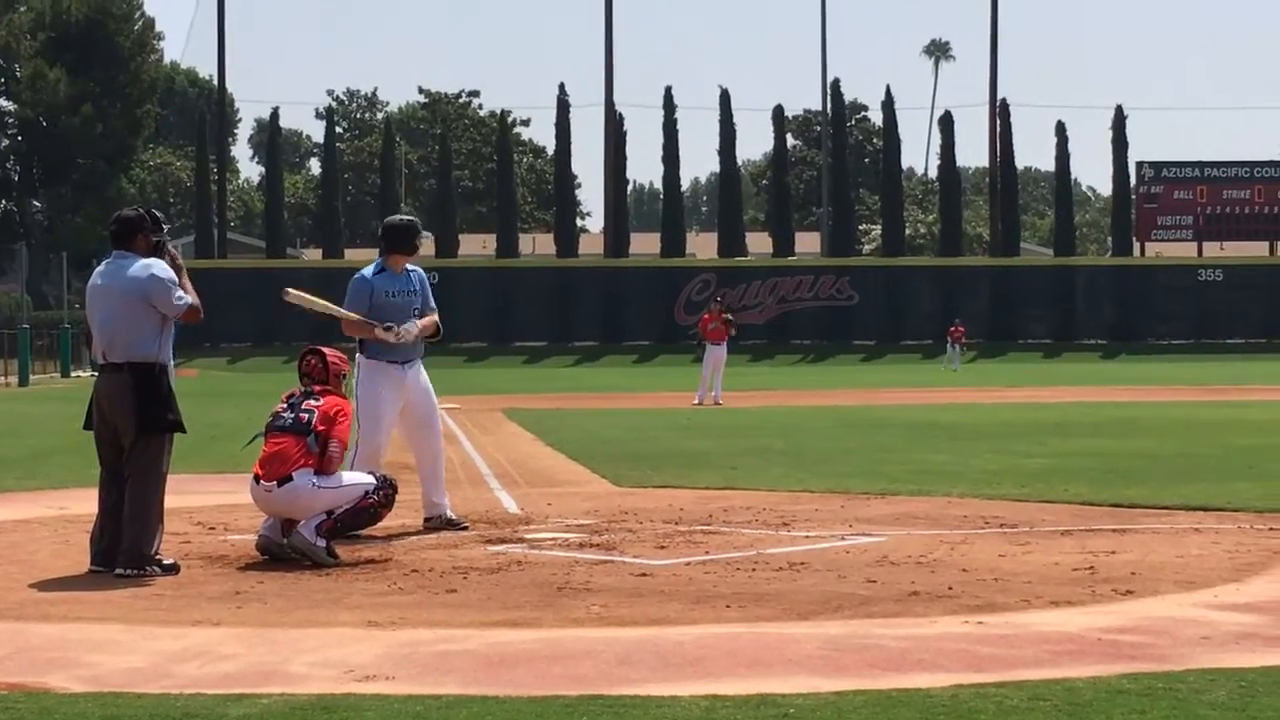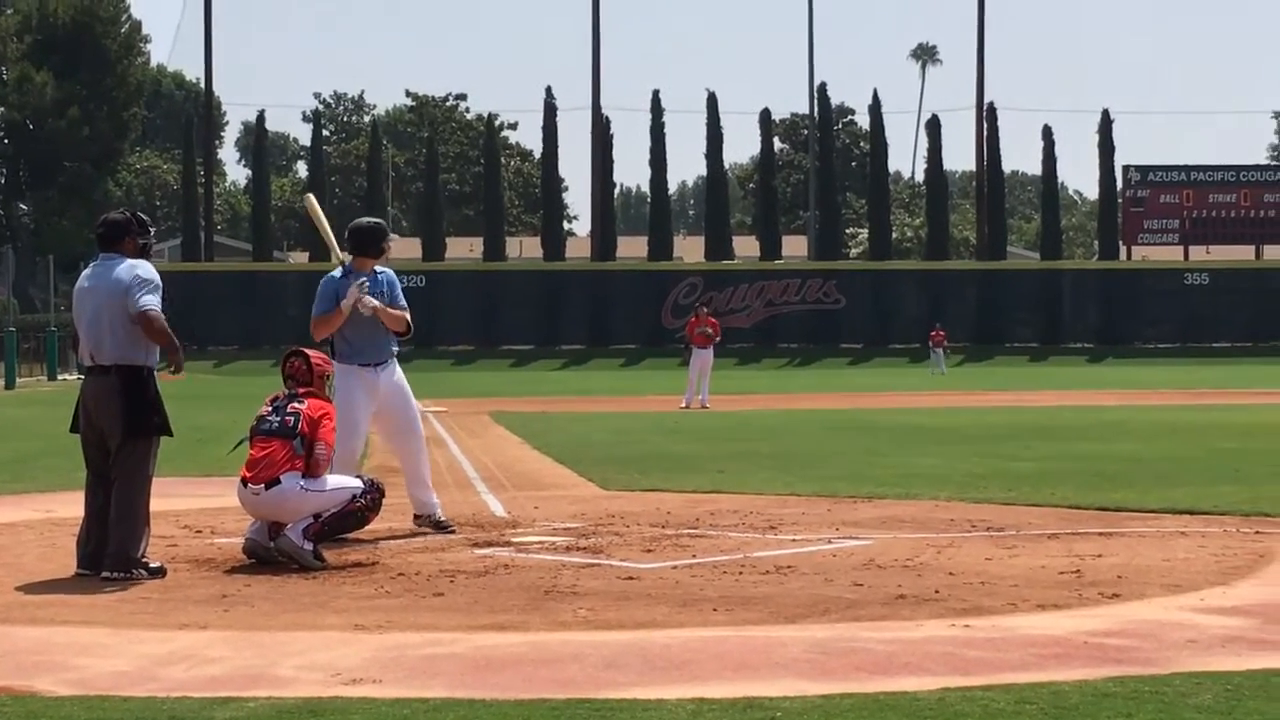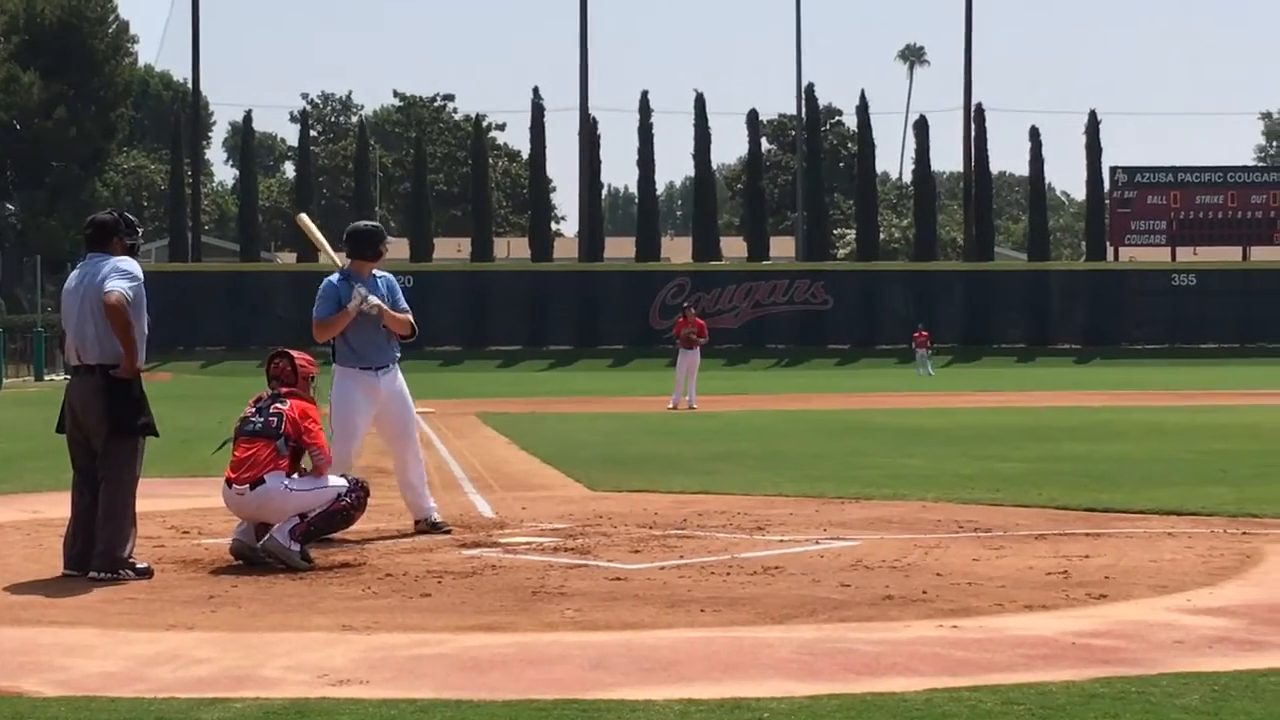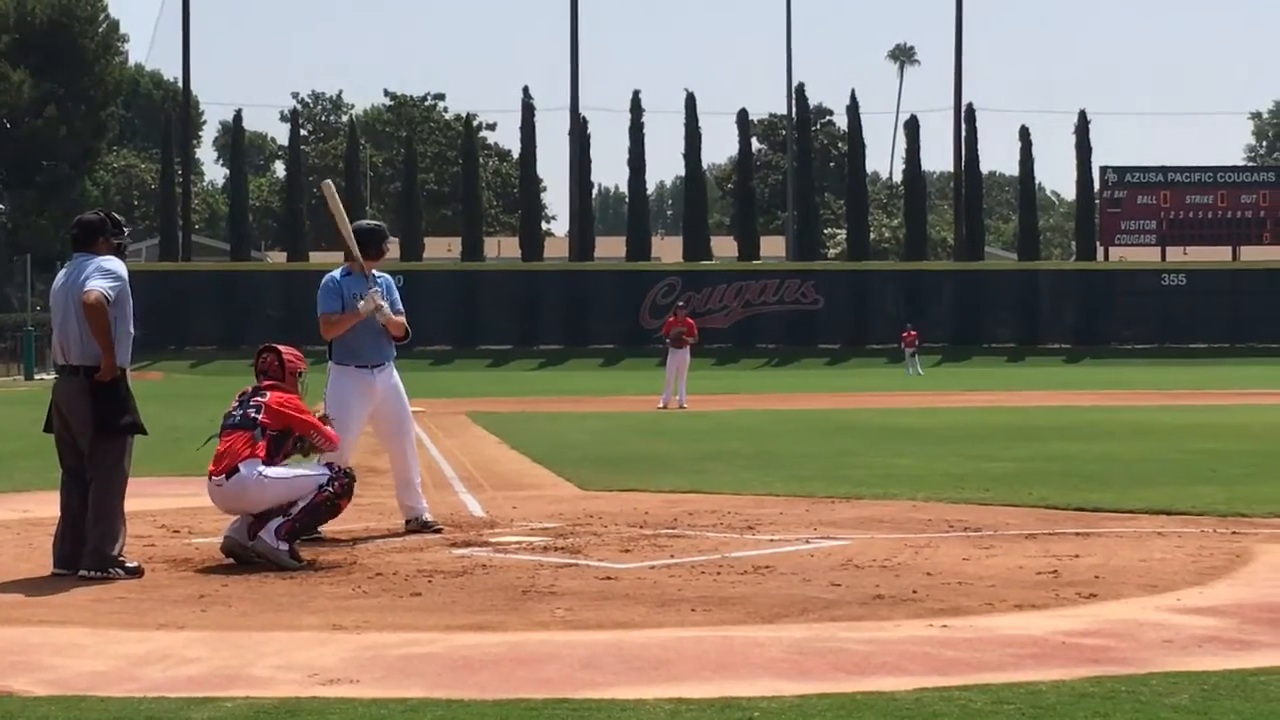
dt=0.3s
person 1, frame 1
left shoulder: (98, 276)
right shoulder: (153, 270)
left elbow: (101, 325)
right elbow: (192, 314)
right wrist: (181, 274)
left hip: (106, 381)
right hip: (143, 383)
left knee: (113, 472)
right knee: (145, 472)
left ankle: (105, 553)
right ankle: (137, 557)
person 1, frame 2
left shoulder: (84, 278)
right shoulder: (138, 271)
left elbow: (87, 329)
right elbow: (150, 321)
right wrist: (174, 347)
left hip: (93, 383)
right hip: (129, 384)
left knee: (99, 475)
right knee: (132, 475)
left ankle: (92, 556)
right ankle: (124, 560)
person 1, frame 3
left shoulder: (73, 278)
right shoulder: (124, 267)
left elbow: (73, 329)
right elbow: (114, 303)
right wrist: (130, 353)
left hip: (79, 383)
right hip: (114, 384)
left knee: (86, 475)
right knee: (118, 475)
left ankle: (79, 557)
right ankle: (111, 560)
person 1, frame 4
left shoulder: (61, 278)
right shoulder: (108, 267)
left elbow: (66, 327)
right elbow: (93, 302)
right wrist: (109, 356)
left hip: (66, 383)
right hip: (100, 384)
left knee: (75, 474)
right knee: (107, 473)
left ankle: (69, 555)
right ankle: (101, 558)
person 2, frame 1
left shoulder: (418, 276)
right shoulder: (366, 280)
left elbow: (434, 324)
right elbow: (349, 327)
left wrist: (415, 327)
right wrist: (380, 331)
left hip: (413, 369)
right hip: (377, 371)
left knee: (431, 439)
right knee: (371, 444)
left ankle: (437, 510)
person 2, frame 2
left shoulder: (387, 277)
right shoulder: (333, 282)
left elbow: (405, 326)
right elbow: (318, 332)
left wrist: (378, 308)
right wrist: (347, 305)
left hip: (389, 372)
right hip: (352, 376)
left knee: (413, 438)
right knee: (347, 450)
left ankle: (427, 509)
person 2, frame 3
left shoulder: (387, 281)
right shoulder: (333, 286)
left elbow: (408, 330)
right elbow: (320, 334)
left wrist: (381, 309)
right wrist: (352, 308)
left hip: (390, 377)
right hip: (352, 379)
left knee: (408, 446)
right knee: (342, 452)
left ankle: (425, 514)
person 2, frame 4
left shoulder: (385, 282)
right shoulder: (334, 282)
left elbow: (402, 333)
right elbow: (328, 330)
left wrist: (387, 316)
right wrist: (362, 308)
left hip: (386, 375)
right hip: (348, 377)
left knee: (404, 444)
right knee: (336, 450)
left ankle: (416, 513)
person 3, frame 1
left shoulder: (287, 401)
right shoulder: (337, 404)
left elbow: (283, 450)
right elbow: (333, 458)
right wrist: (323, 483)
left hip: (260, 492)
right hip: (294, 491)
right knee: (383, 489)
left ankle: (272, 532)
right ankle: (314, 533)
person 3, frame 2
left shoulder: (271, 404)
right shoulder: (321, 407)
left elbow: (268, 454)
right elbow: (320, 459)
right wrist: (310, 481)
left hip: (247, 495)
right hip: (282, 494)
right knee: (370, 493)
left ankle: (259, 536)
right ankle: (302, 536)
person 3, frame 3
left shoulder: (255, 405)
right shoulder: (303, 408)
right elbow: (322, 463)
left wrist: (299, 473)
right wrist: (309, 474)
left hip: (232, 496)
right hip: (265, 494)
right knee: (356, 492)
left ankle: (246, 536)
right ankle: (288, 537)
person 3, frame 4
left shoulder: (244, 399)
right shoulder: (286, 400)
right elbow: (330, 442)
left wrist: (294, 445)
right wrist: (323, 427)
left hip: (218, 490)
right hip: (246, 482)
left knee: (288, 485)
right knee: (341, 480)
left ankle: (239, 535)
right ankle: (277, 538)
